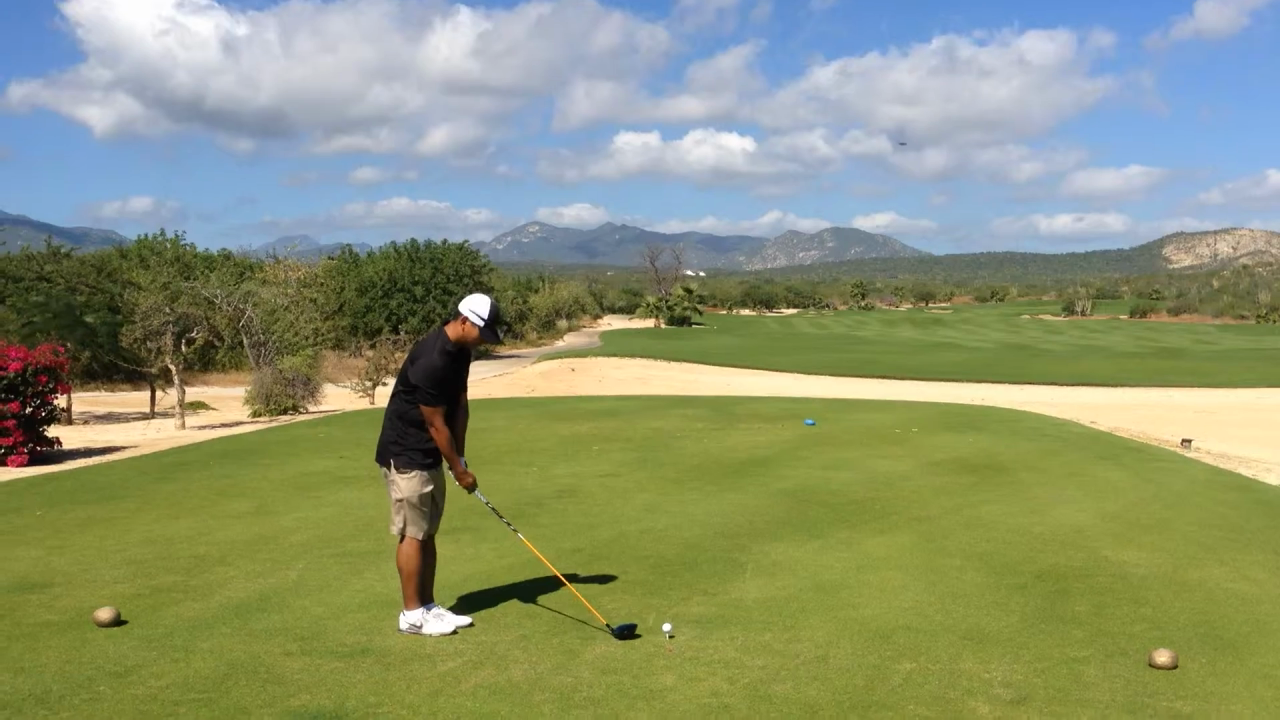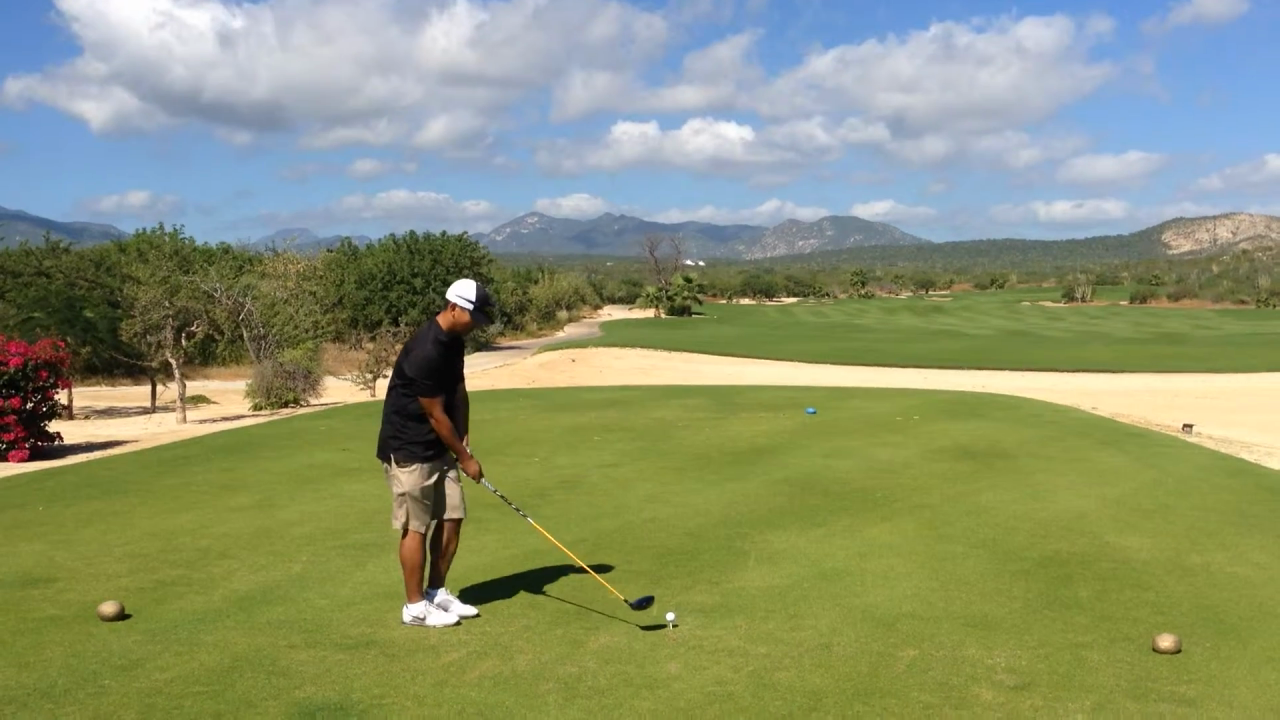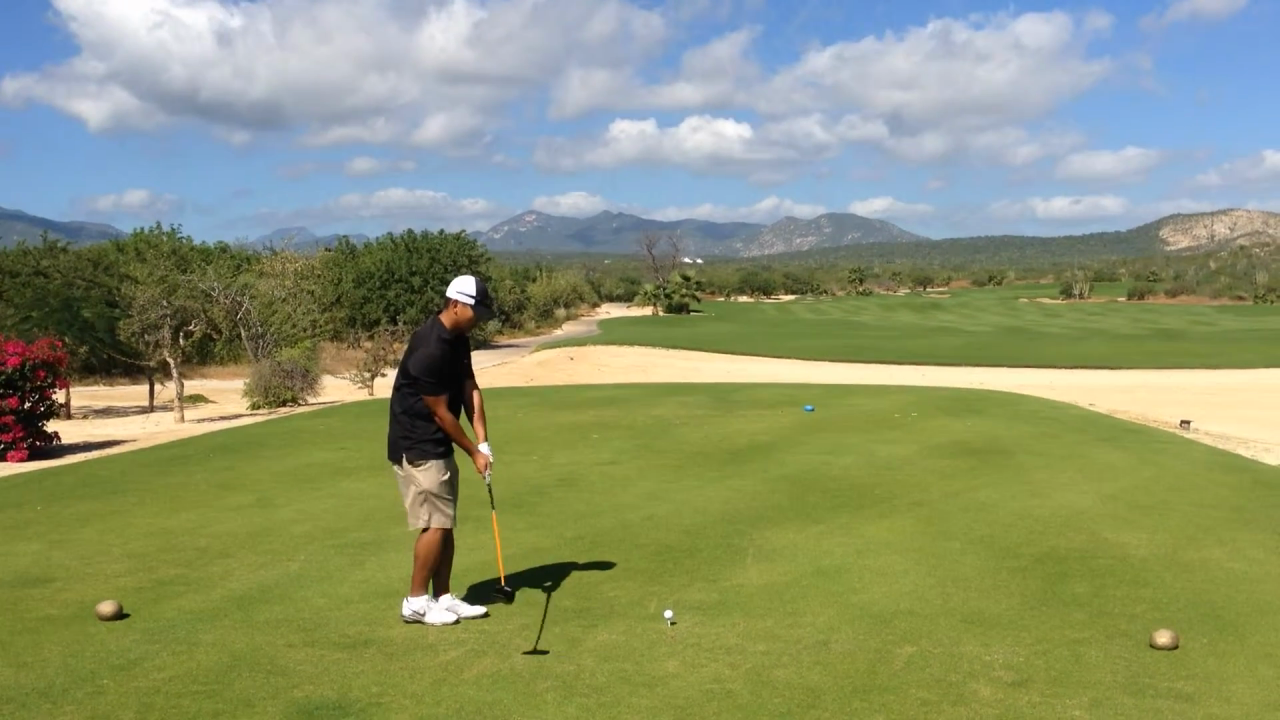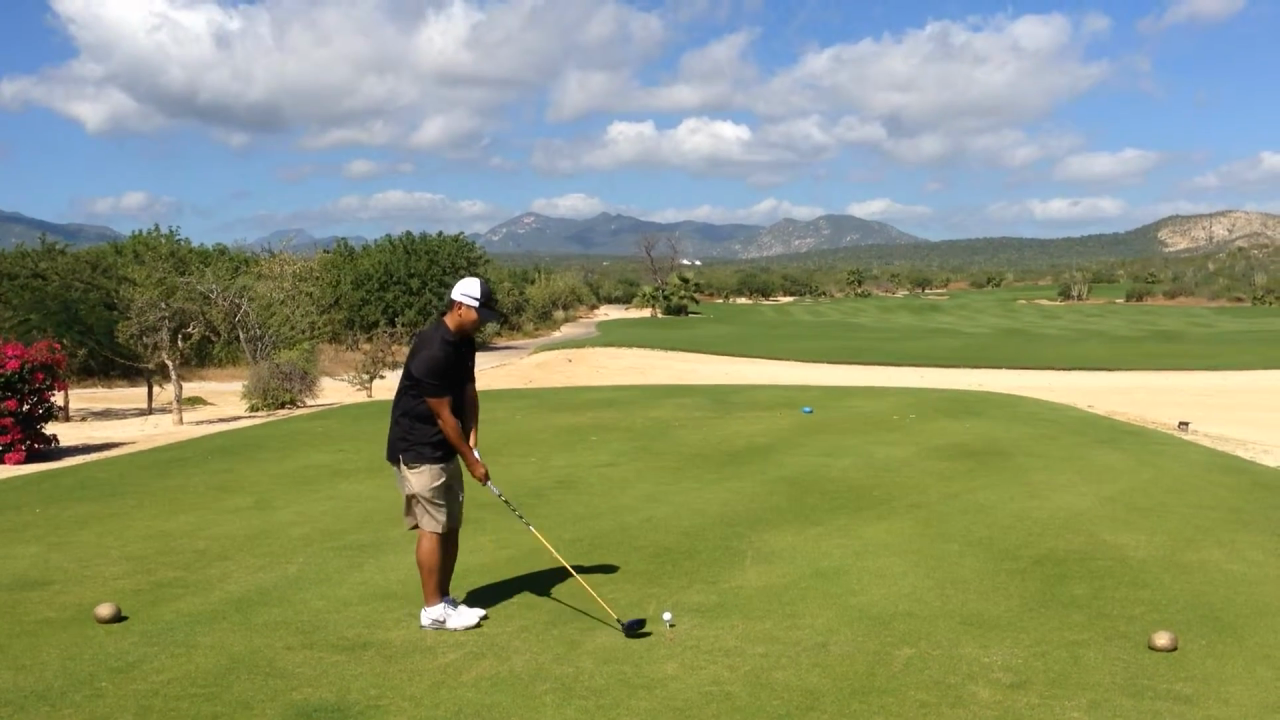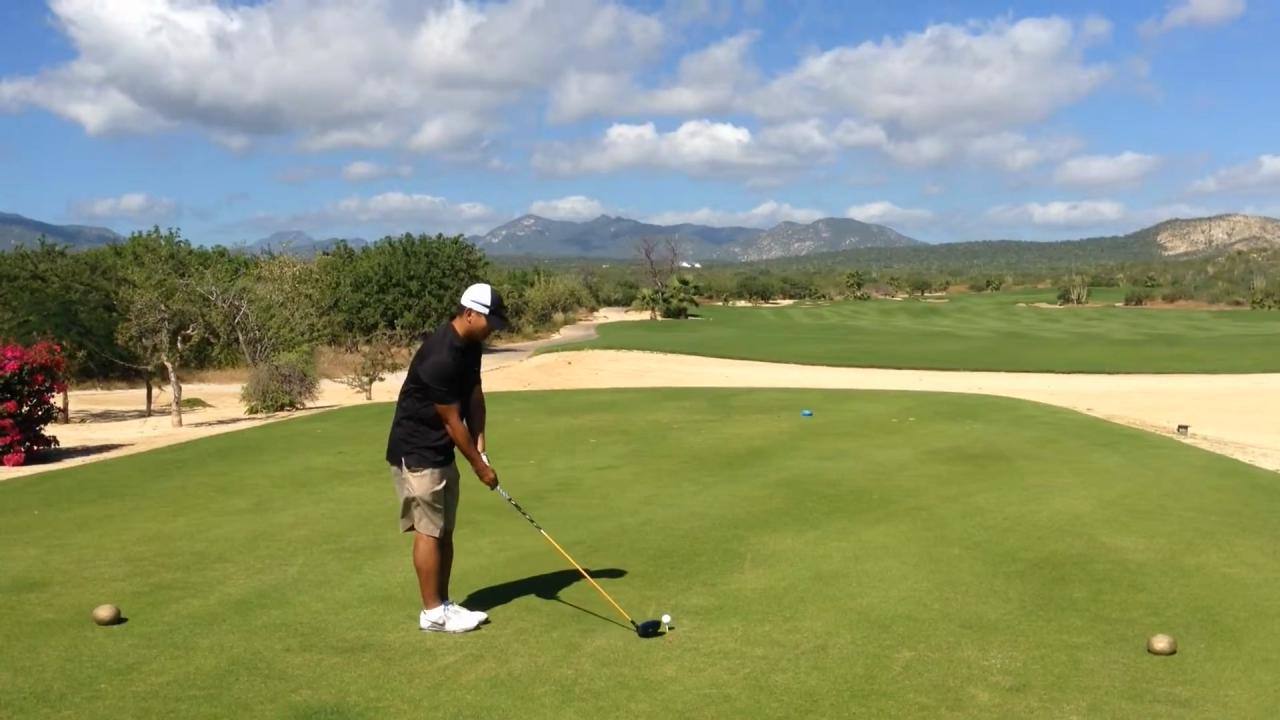
dt=0.4s
person 1, frame 1
left shoulder: (460, 352)
right shoulder: (430, 359)
left elbow: (460, 406)
right elbow: (436, 424)
left wrist: (460, 459)
right wrist: (459, 470)
left hip: (428, 456)
right hip: (405, 455)
left knee: (427, 533)
right knee: (413, 534)
left ankle: (428, 606)
right ankle: (412, 614)
person 1, frame 2
left shoulder: (453, 341)
right shoulder: (425, 351)
left elbow: (459, 395)
right elbow: (436, 415)
left wrist: (465, 447)
right wrist: (466, 458)
left hip: (435, 448)
right hip: (407, 449)
left knee: (451, 518)
right knee: (416, 526)
left ankle: (436, 592)
right ankle: (415, 607)
person 1, frame 3
left shoulder: (458, 340)
right shoulder: (429, 349)
left elbow: (470, 390)
right elbow: (440, 412)
left wrist: (483, 443)
right wrist: (472, 453)
left hip: (439, 447)
right hip: (416, 448)
left knee: (444, 524)
right knee: (436, 523)
left ankle: (443, 598)
right ankle: (416, 601)
person 1, frame 4
left shoulder: (464, 343)
right shoulder: (432, 351)
left elbow: (469, 396)
right elbow: (443, 416)
left wrist: (473, 449)
right wrist: (471, 461)
left hip: (443, 450)
right hip: (417, 450)
left knee: (450, 527)
right knee: (432, 528)
left ankle: (444, 599)
right ankle: (433, 610)
person 1, frame 5
left shoulder: (470, 346)
right shoulder: (440, 357)
left elbow: (475, 399)
right elbow: (452, 421)
left wrist: (482, 450)
right wrist: (479, 467)
left hip: (441, 452)
right hip: (417, 453)
left knee: (444, 531)
right knee: (429, 531)
left ankle: (443, 602)
right ankle: (432, 612)
